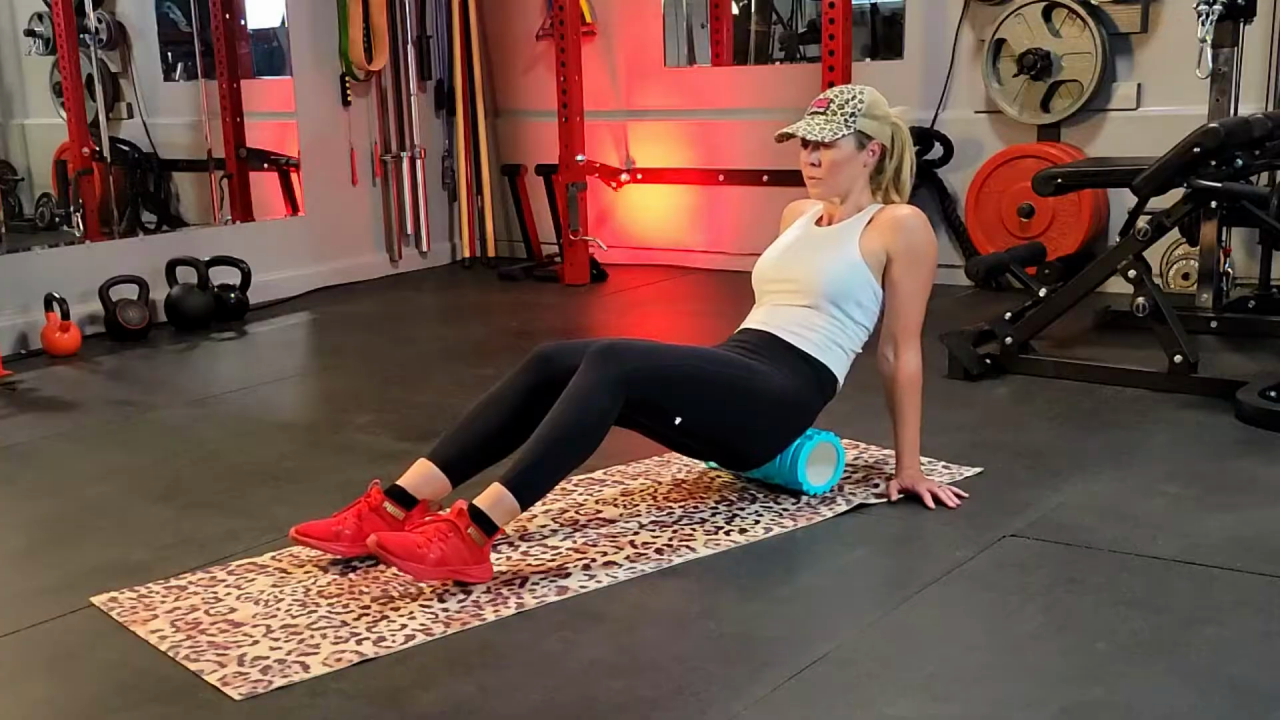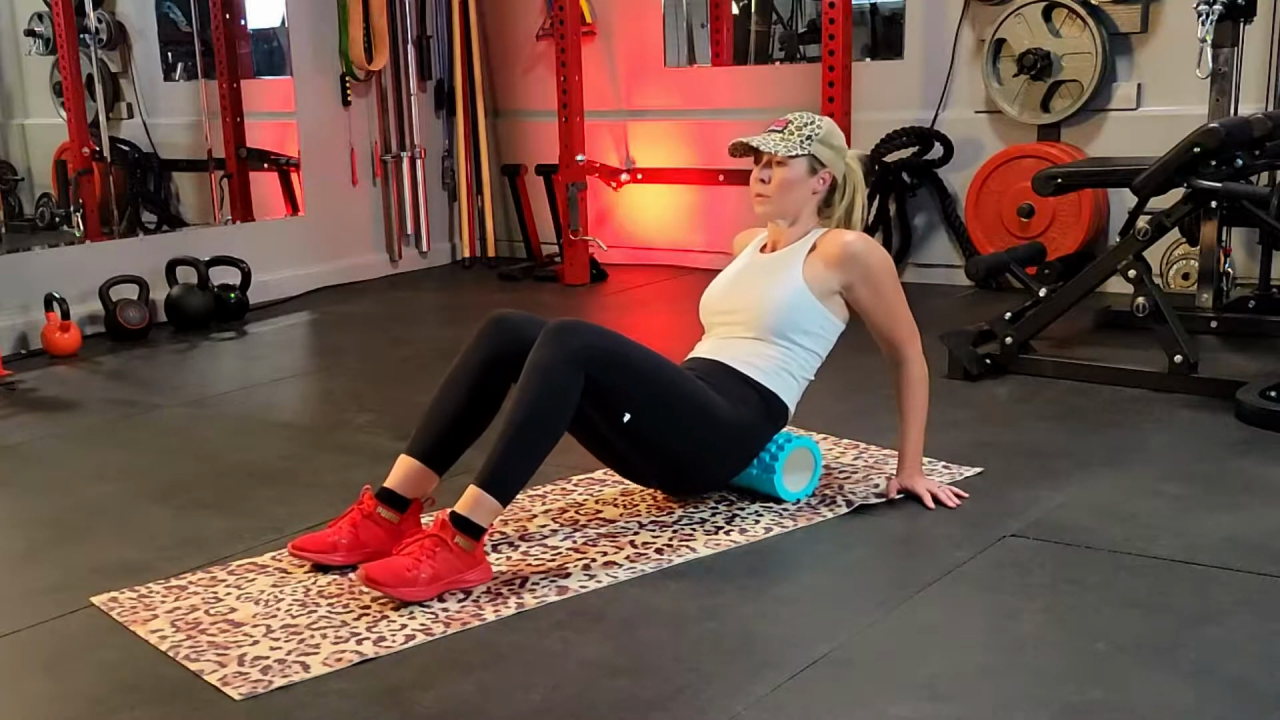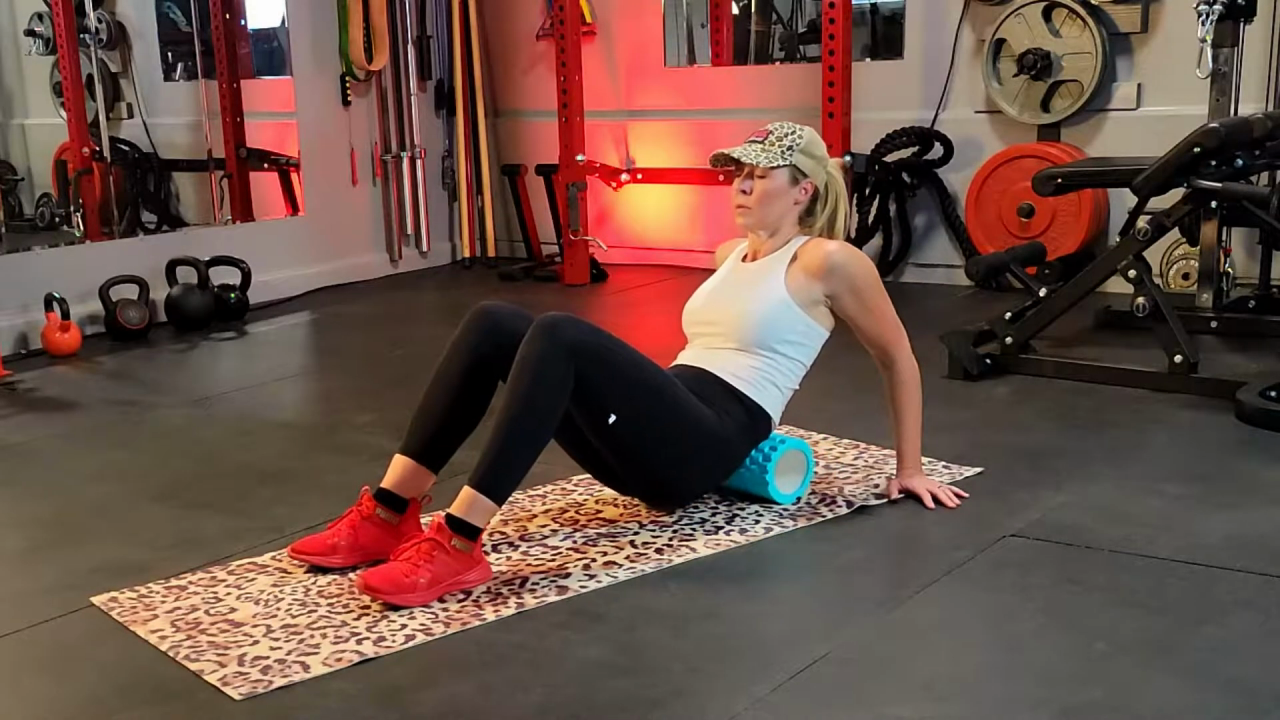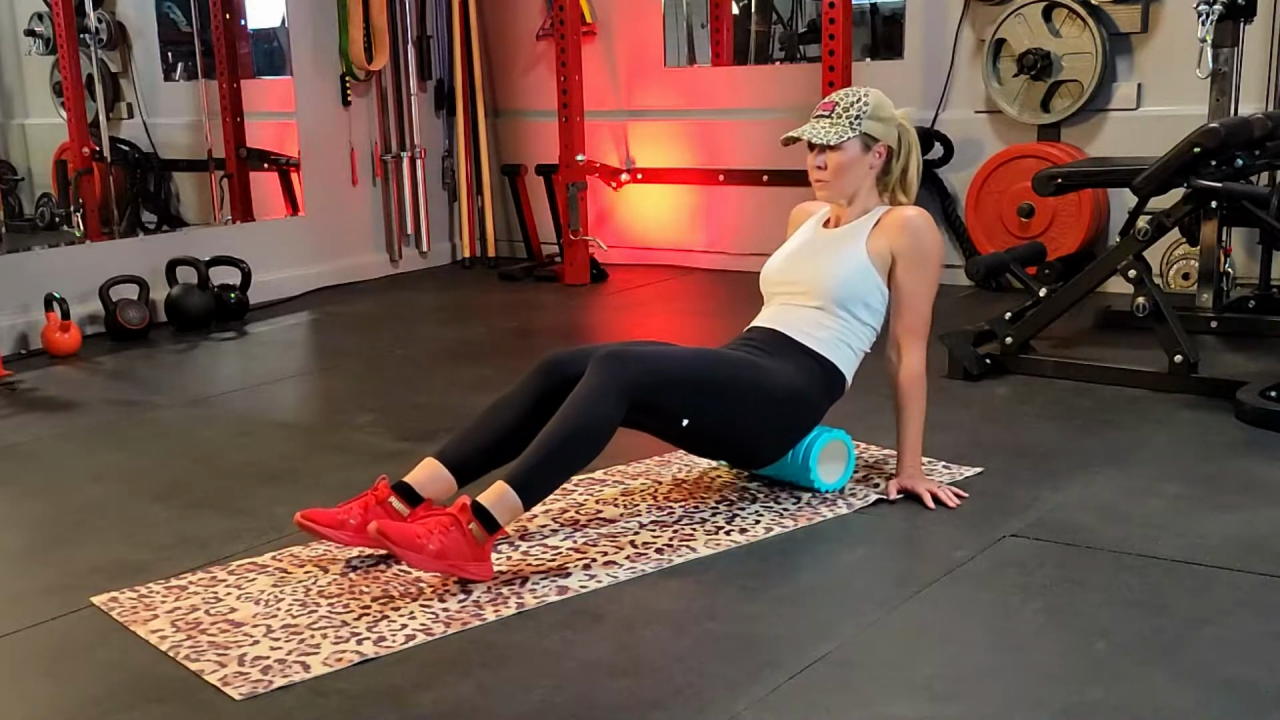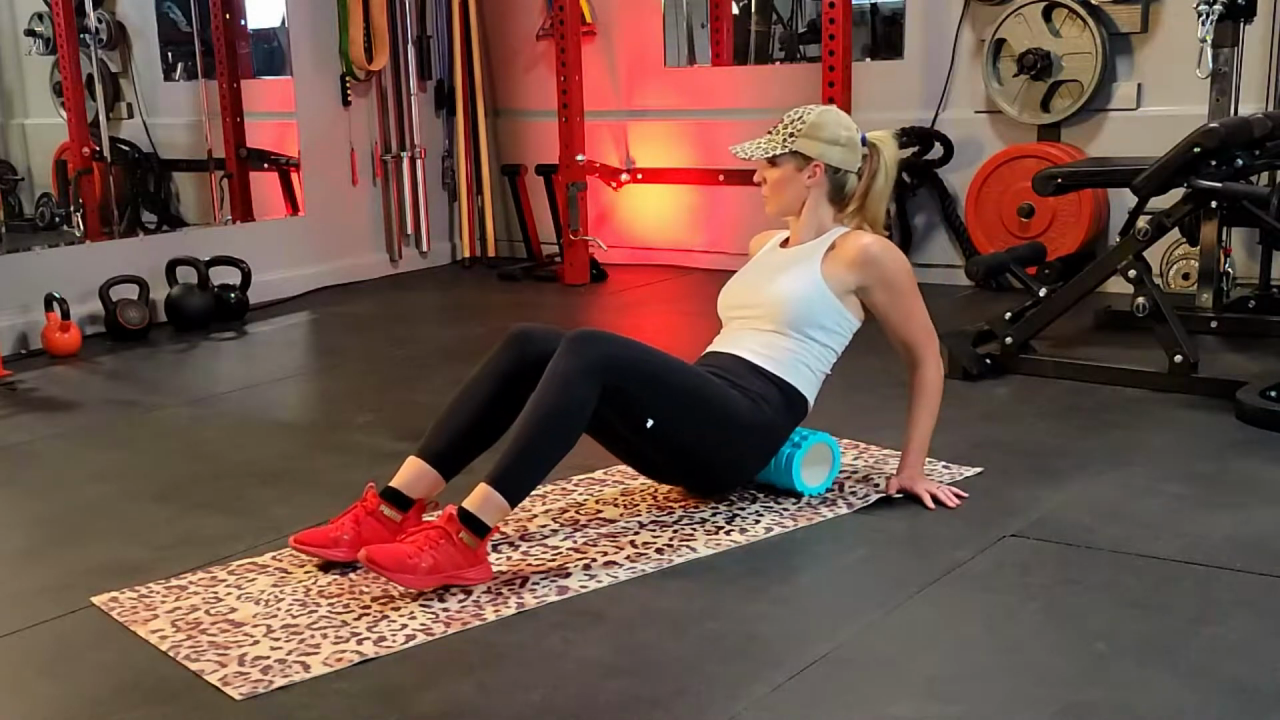
dt=1s
person 1, frame 1
left shoulder: (901, 226)
right shoulder: (799, 215)
left elbow: (902, 353)
left wrist: (909, 466)
left hip: (778, 400)
right hip: (729, 375)
left knee: (613, 363)
right knee: (550, 364)
left ankle: (472, 534)
right ankle: (395, 507)
person 1, frame 2
left shoulder: (846, 252)
right shoulder: (748, 245)
left elbow: (908, 355)
left wrist: (911, 467)
left hip: (725, 432)
right hip: (675, 419)
left knee: (569, 340)
right knee: (504, 332)
left ankle: (461, 543)
right ankle: (390, 513)
person 1, frame 3
left shoulder: (828, 261)
right shoulder: (730, 255)
left elbow: (898, 357)
left wrist: (910, 468)
left hip: (706, 444)
right hip: (650, 431)
left knee: (559, 335)
right knee: (492, 323)
left ankle: (458, 544)
right ankle: (388, 514)
person 1, frame 4
left shoulder: (906, 227)
right shoulder: (806, 217)
left elbow: (909, 352)
left wrist: (911, 468)
left hip: (786, 397)
right hip: (736, 372)
left knee: (620, 371)
right knee: (559, 370)
left ankle: (473, 531)
right ankle: (400, 503)
person 1, frame 5
left shoulder: (864, 253)
right shoulder: (765, 245)
left elbow: (926, 359)
left wrist: (912, 467)
left hip: (745, 429)
right hip: (694, 414)
left knee: (588, 350)
right knee: (527, 346)
left ankle: (464, 539)
right ankle: (392, 510)
